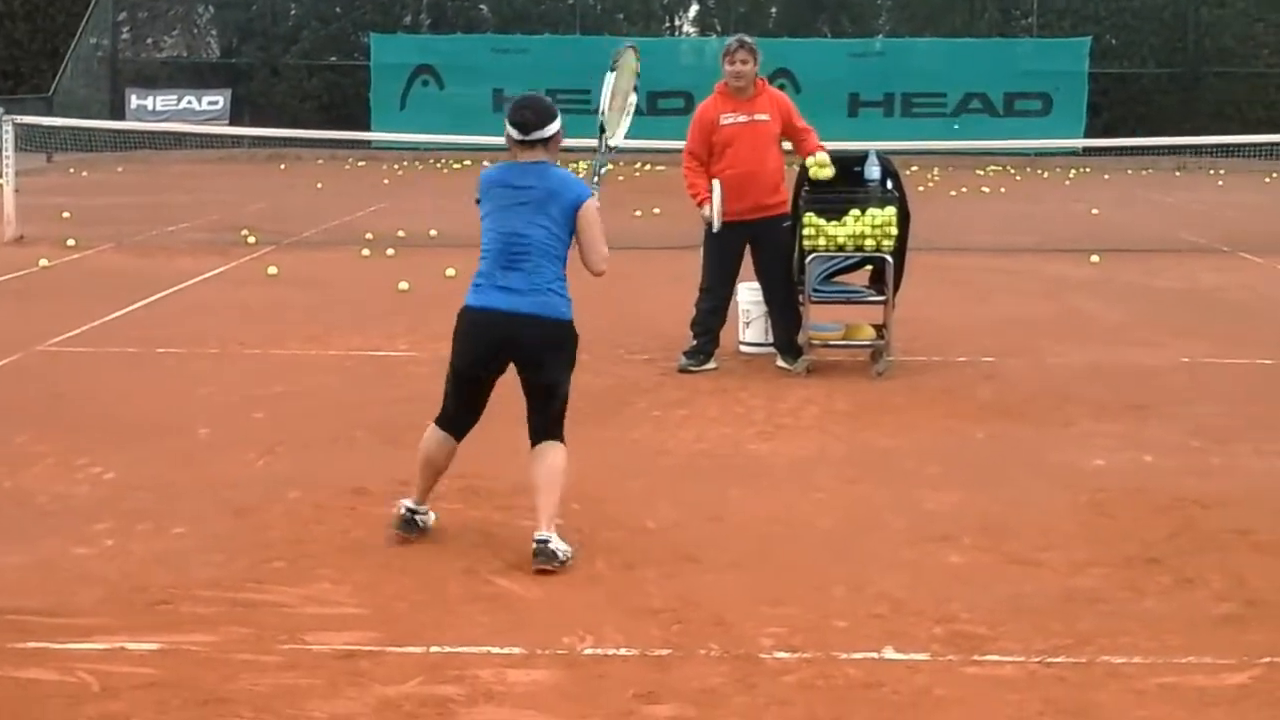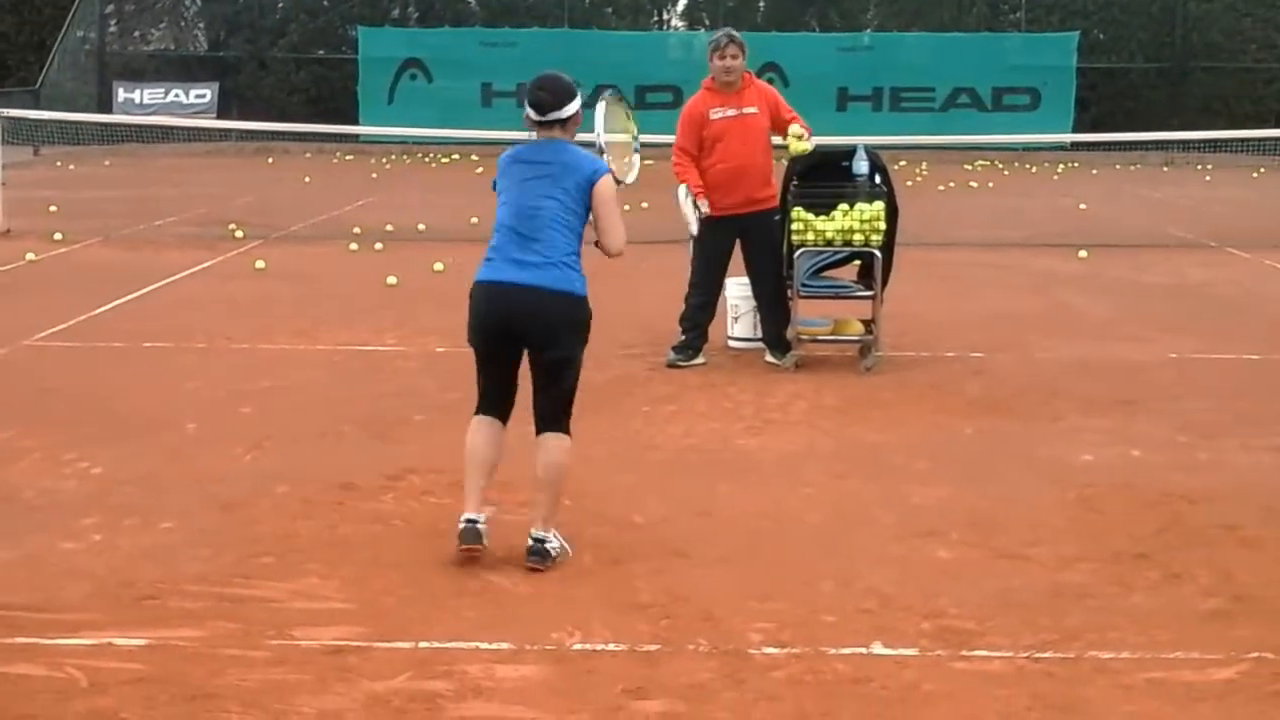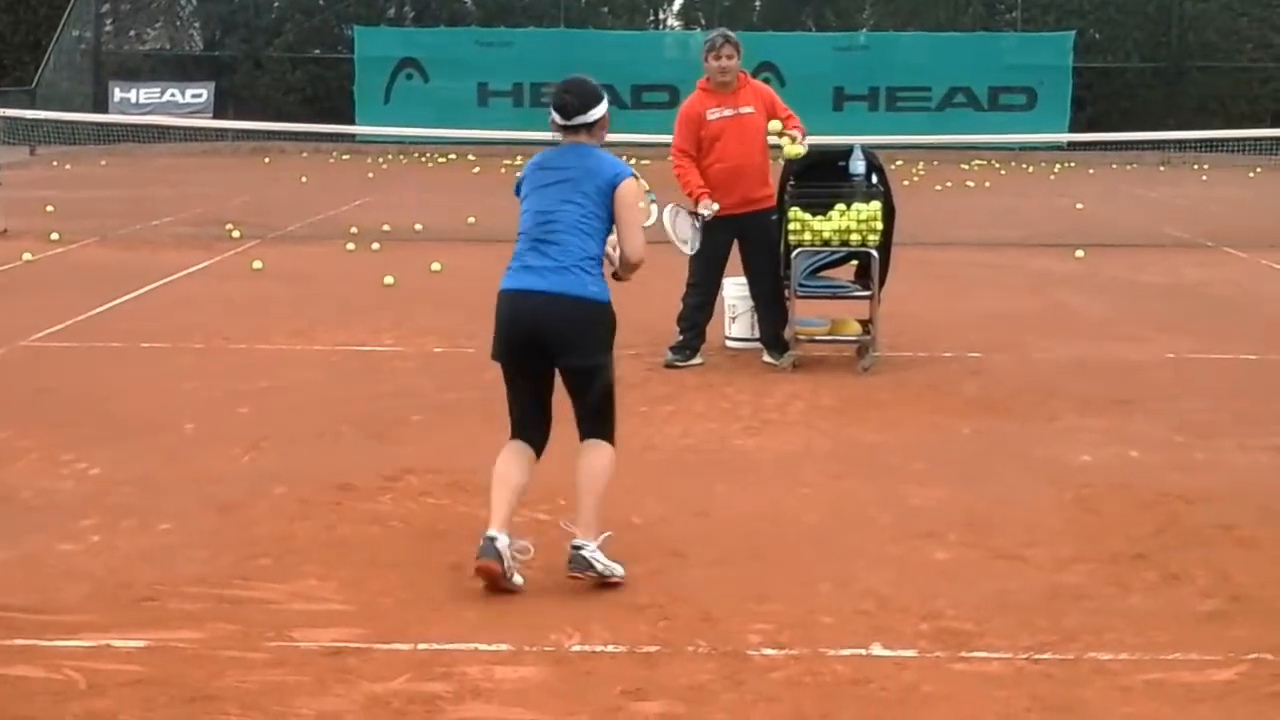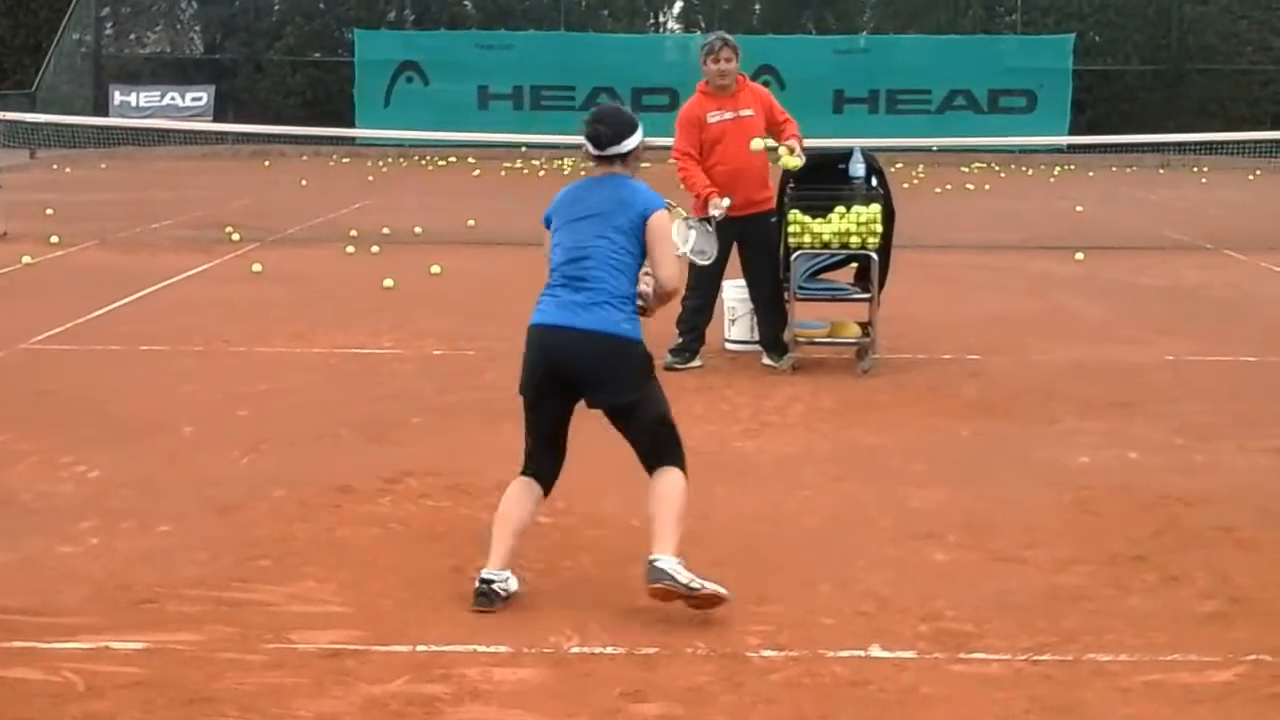
dt=0.1s
person 1, frame 1
left shoulder: (488, 182)
right shoulder: (575, 190)
right elbow: (598, 265)
right wrist: (589, 227)
left hip: (482, 317)
right hip: (546, 324)
left knee: (453, 419)
right knee: (548, 434)
left ankle: (414, 509)
right ankle: (547, 539)
person 1, frame 2
left shoulder: (507, 163)
right shoulder: (593, 169)
right elbow: (614, 246)
right wrist: (607, 213)
left hip: (494, 292)
right hip: (557, 300)
left knee: (491, 408)
right knee: (552, 421)
left ankle: (471, 520)
right ankle: (542, 536)
person 1, frame 3
left shoulder: (532, 170)
right shoulder: (617, 175)
right elbow: (635, 255)
right wrist: (614, 270)
left hip: (517, 303)
right hip: (579, 310)
left knee: (526, 434)
right knee: (597, 432)
left ankle: (496, 539)
right ankle: (586, 546)
person 1, frame 4
left shoulder: (562, 202)
right shoulder: (648, 205)
right elbow: (670, 283)
right wrist: (648, 300)
left hip: (547, 337)
right hip: (611, 344)
left knee: (538, 467)
right knee: (666, 459)
left ankle: (493, 575)
right ankle: (665, 563)
person 2, frame 1
left shoulder: (777, 101)
right shoulder: (708, 110)
left elbow: (800, 132)
right elbow: (693, 161)
left wrist: (815, 150)
right wrist: (703, 199)
left hip: (772, 213)
right hip: (725, 216)
left knee: (780, 286)
right knee: (715, 288)
left ankle: (789, 350)
right ankle: (701, 351)
person 2, frame 2
left shoulder: (765, 94)
right shoulder: (697, 105)
left elbow: (790, 121)
right elbow: (683, 156)
left wrist: (799, 131)
right wrist: (697, 194)
left hip: (762, 207)
right hip: (715, 211)
left knee: (770, 281)
right knee: (704, 283)
left ankle: (777, 345)
right ankle: (690, 345)
person 2, frame 3
left shoulder: (760, 93)
right shoulder: (693, 106)
left elbow: (786, 119)
right elbow: (683, 158)
left wrist: (794, 132)
right wrist: (700, 194)
left hip: (759, 207)
right hip: (714, 210)
left knee: (767, 281)
right knee: (702, 283)
left ankle: (775, 345)
right ankle: (688, 346)
person 2, frame 4
left shoulder: (759, 95)
right shoulder: (693, 109)
left elbow: (783, 123)
right elbow: (685, 160)
left wrist: (791, 140)
right wrist: (708, 195)
left hip: (759, 209)
right hip: (715, 212)
left knee: (767, 283)
right knee: (701, 285)
left ankle: (775, 347)
right ankle: (687, 348)
